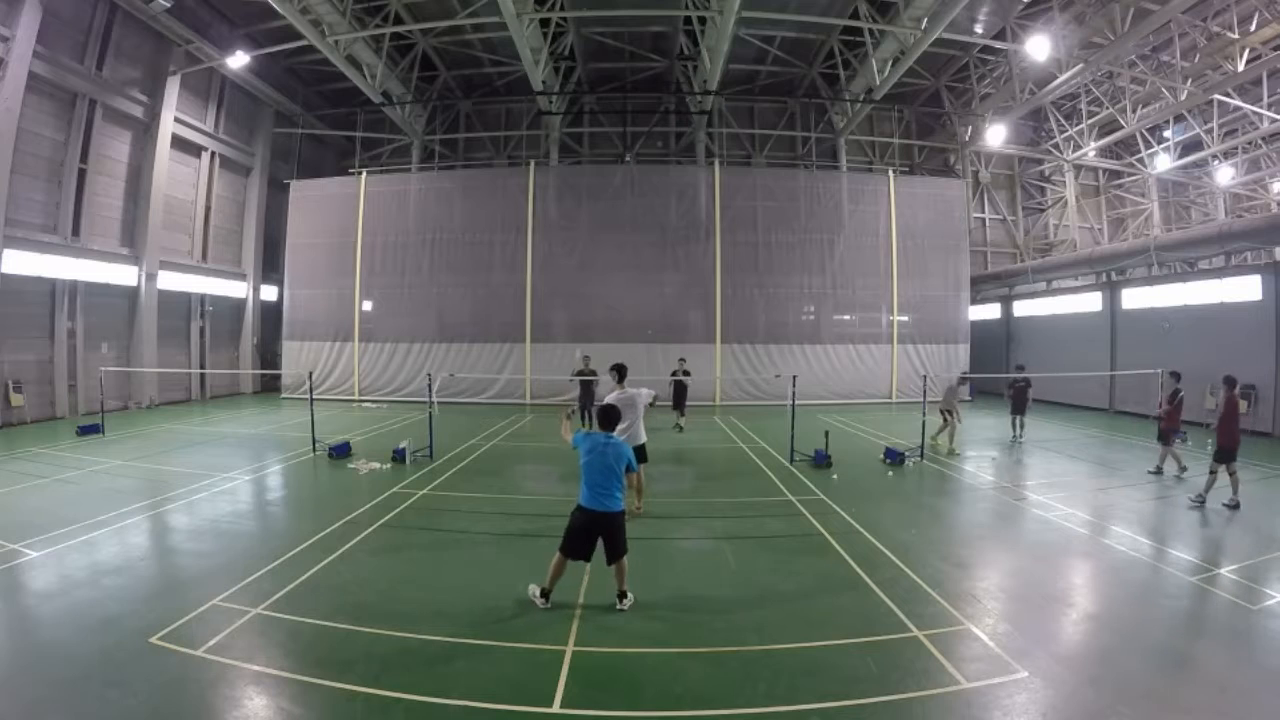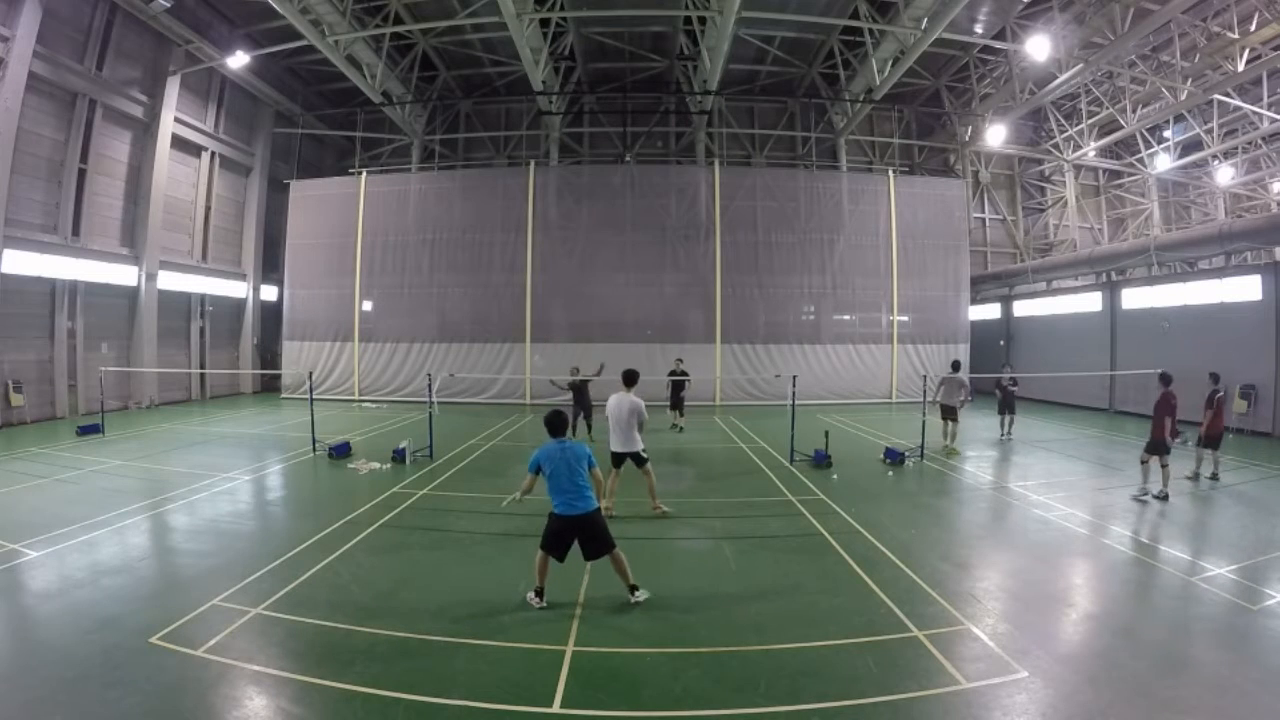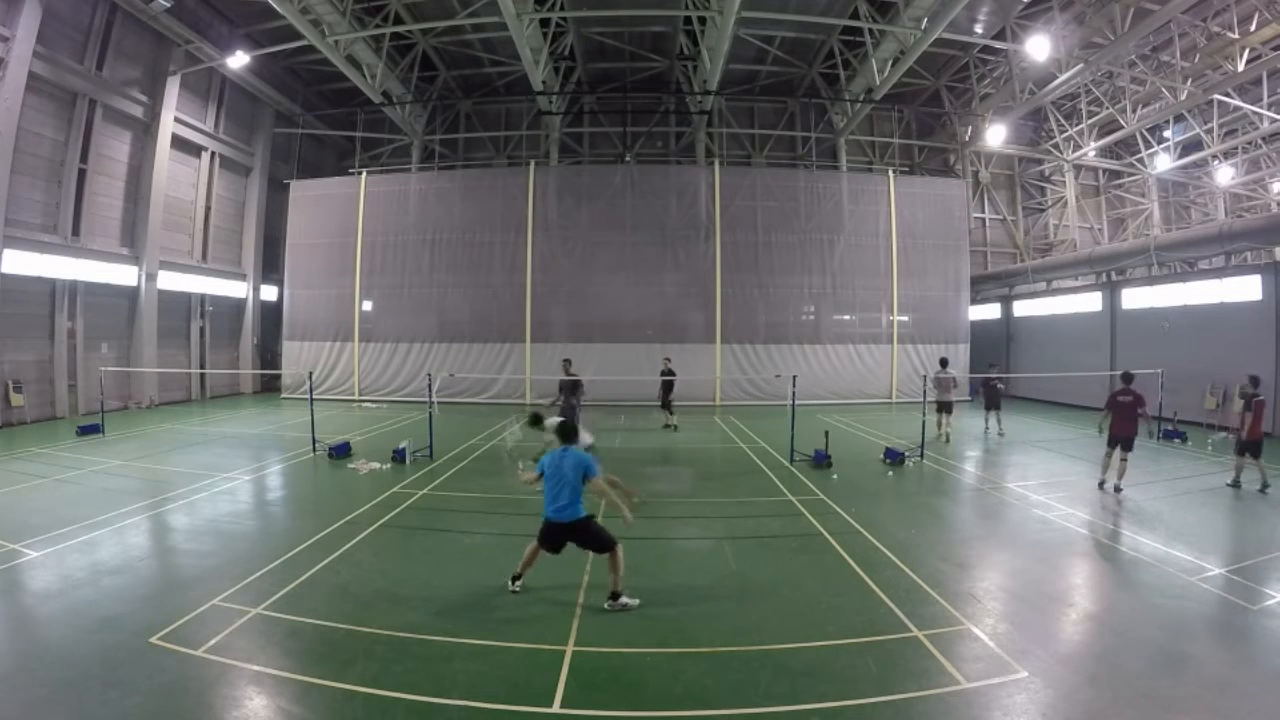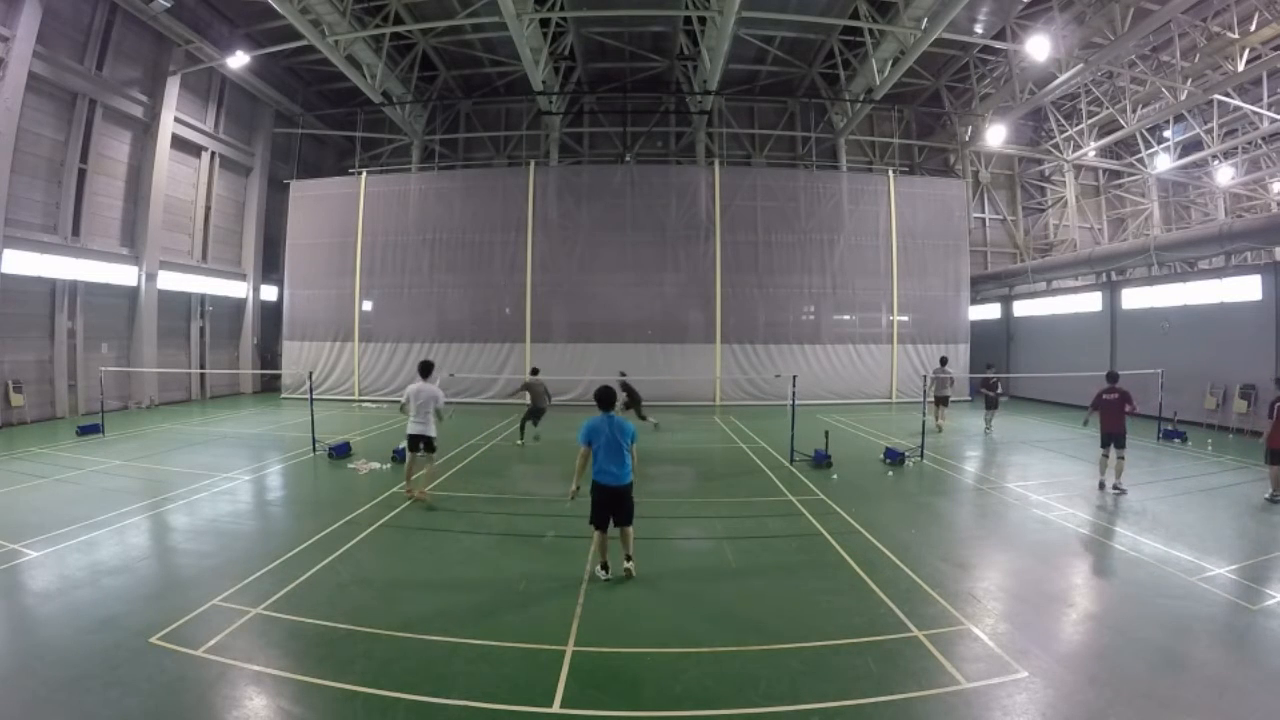
dt=1s
person 1, frame 1
left shoulder: (586, 440)
right shoulder: (625, 449)
left elbow: (565, 435)
left wrist: (566, 419)
left hip: (586, 510)
right hip: (614, 512)
left knee: (564, 553)
right knee: (619, 555)
left ankle: (544, 594)
right ankle: (622, 596)
person 1, frame 2
left shoulder: (541, 454)
right shoulder: (582, 449)
left elbow: (528, 487)
right elbow: (599, 480)
left wrist: (519, 495)
right wrist: (597, 502)
left hip: (562, 515)
right hip: (589, 512)
left knee: (545, 552)
right knee: (612, 551)
left ankle: (538, 595)
right ankle: (633, 590)
person 1, frame 3
left shoulder: (548, 458)
right shoulder: (584, 459)
left elbow: (531, 479)
right elbow: (600, 488)
left wrist: (523, 474)
right wrist: (623, 509)
left hip: (553, 520)
right hip: (577, 520)
left knee: (538, 544)
right knee: (615, 548)
left ankle: (516, 579)
right ankle: (616, 597)
person 1, frame 4
left shoulder: (590, 426)
right shoulder: (627, 425)
left elbow: (583, 456)
right elbow: (632, 454)
left wrist: (575, 483)
right wrist: (631, 475)
left hip: (601, 484)
right hip: (624, 483)
left knee: (600, 528)
right knee: (625, 525)
left ankle: (604, 568)
right ankle: (628, 559)
